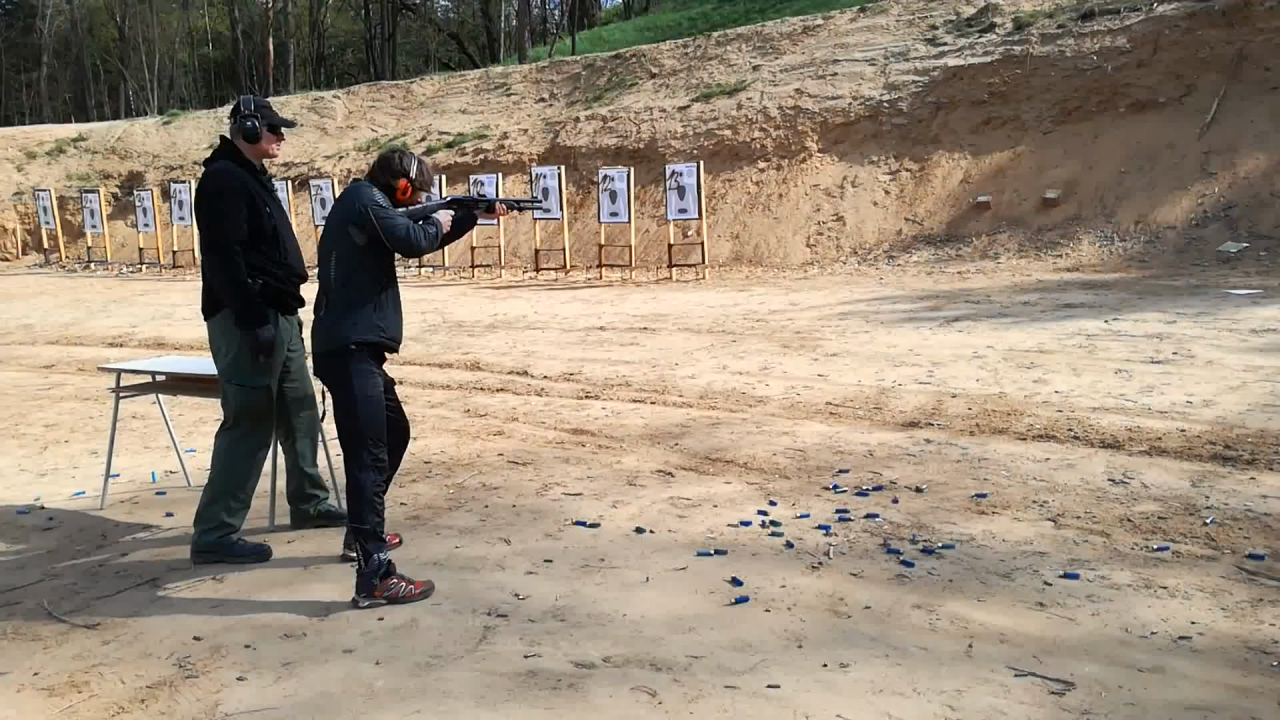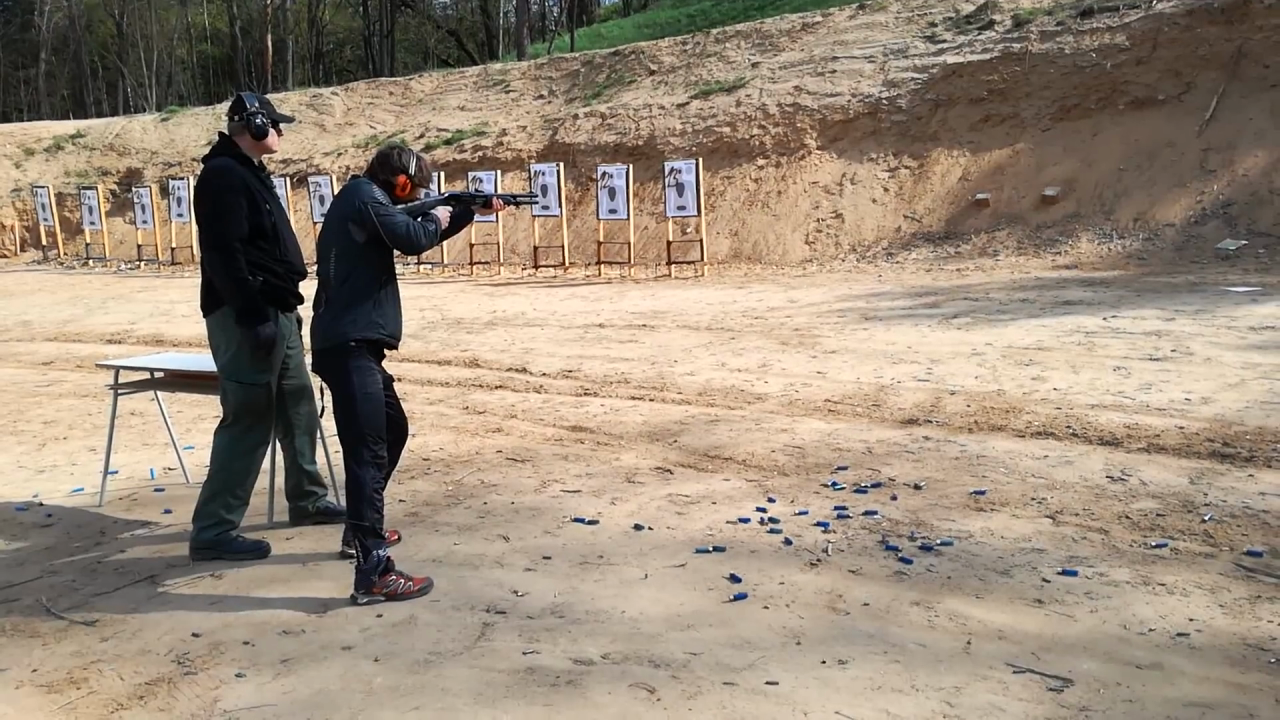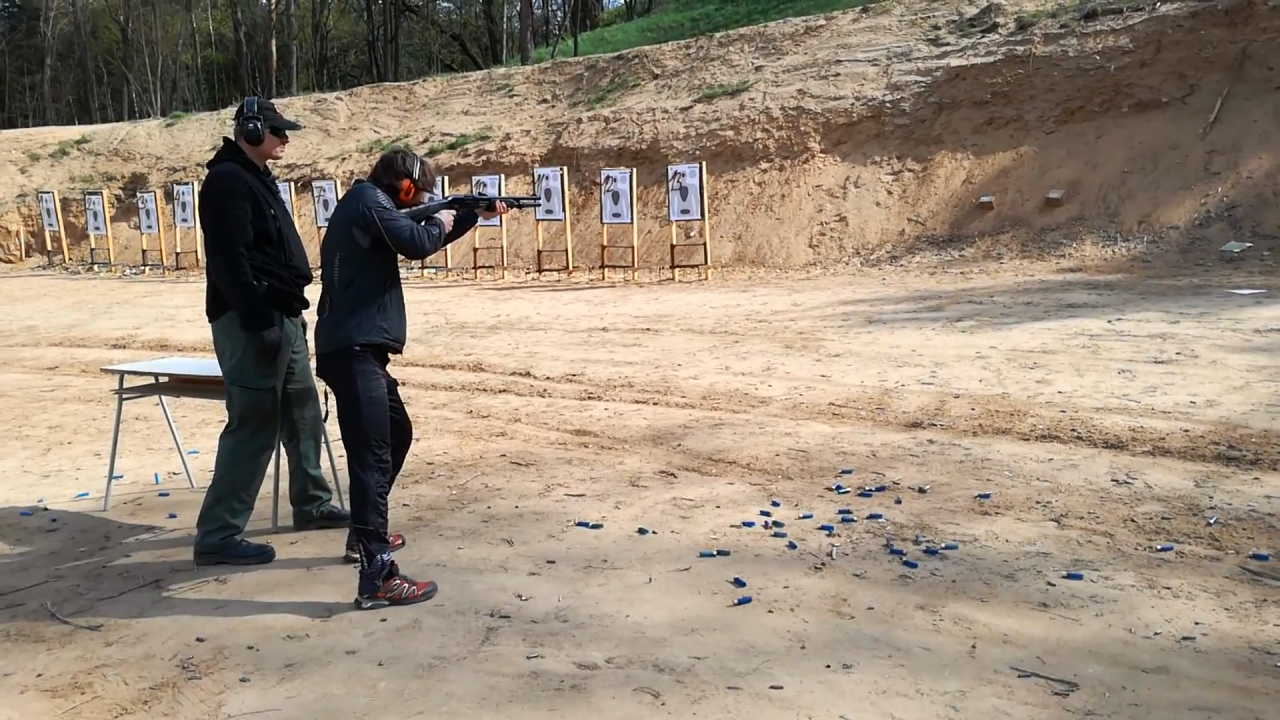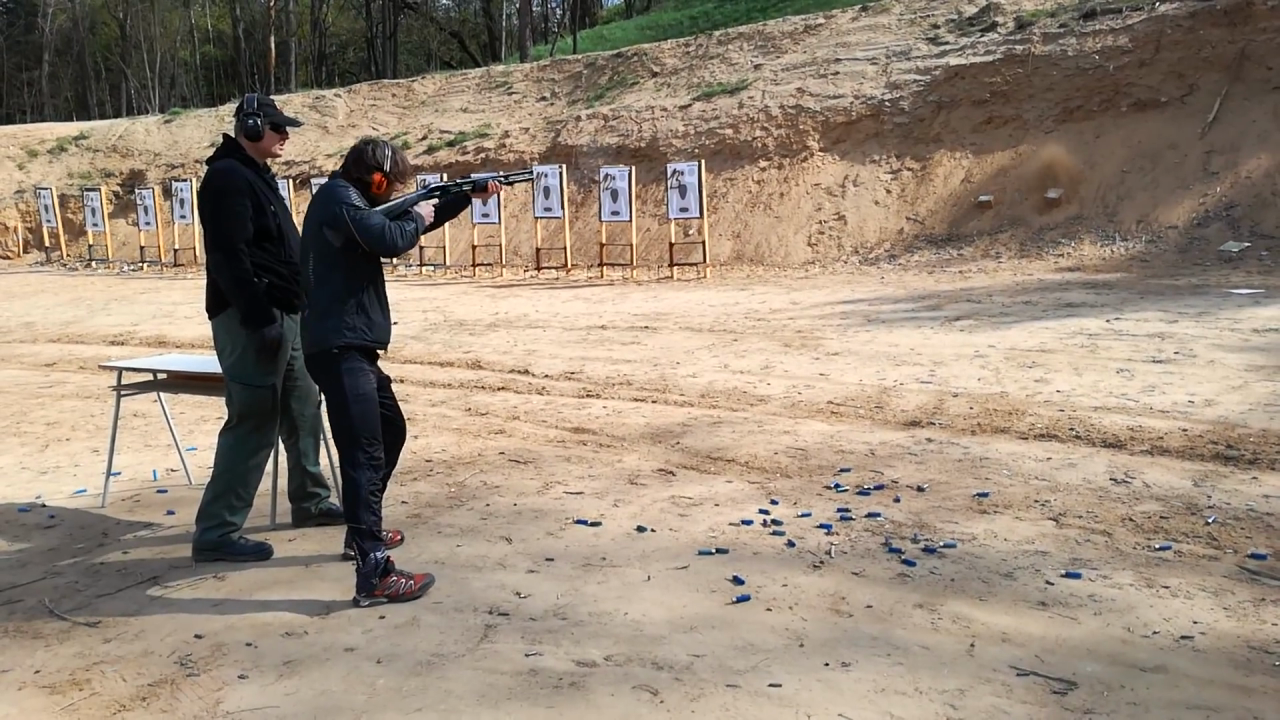
dt=0.5s
person 1, frame 1
left shoulder: (253, 176)
right shoulder: (223, 179)
right elbow: (223, 259)
left wrist: (286, 311)
right wrist: (253, 320)
left hip: (278, 315)
right hip: (247, 319)
left knee: (300, 412)
right knee: (249, 423)
left ankle: (309, 503)
right ankle: (215, 533)
person 1, frame 2
left shoulder: (251, 173)
right shoulder: (223, 175)
right elbow: (223, 256)
left wrist: (283, 308)
right wrist: (254, 317)
left hip: (277, 311)
right hip: (246, 317)
left knee: (298, 410)
right knee: (248, 421)
left ankle: (308, 500)
right ankle: (213, 530)
person 1, frame 3
left shoulder: (256, 177)
right shoulder: (227, 180)
right elbow: (229, 261)
left wrist: (290, 312)
right wrist: (259, 322)
left hip: (281, 316)
right hip: (251, 321)
left knee: (303, 415)
right knee: (253, 425)
left ankle: (312, 504)
right ankle: (217, 535)
person 1, frame 4
left shoulder: (257, 174)
right shoulder: (227, 177)
right elbow: (230, 258)
left wrist: (288, 310)
right wrist: (259, 319)
left hip: (281, 313)
right hip: (252, 319)
left knee: (302, 411)
right knee: (254, 422)
left ankle: (310, 502)
right ankle: (216, 531)
person 2, frame 1
left shoulder: (370, 204)
right shoulder: (363, 197)
left elbow: (413, 237)
right elbow: (413, 241)
left wrist: (474, 215)
right wrist: (437, 221)
left hip: (358, 345)
right hip: (348, 348)
left knee: (394, 435)
right knee: (368, 455)
left ankle: (363, 532)
right ankle: (374, 576)
person 2, frame 2
left shoulder: (367, 201)
right shoulder: (363, 195)
left elbow: (410, 233)
right elbow: (412, 239)
left wrist: (471, 212)
right wrist: (436, 218)
left hip: (357, 341)
right hip: (348, 345)
left knee: (392, 432)
right knee: (368, 452)
left ankle: (362, 529)
right ankle: (373, 573)
person 2, frame 3
left shoulder: (370, 204)
right shoulder: (368, 199)
left elbow: (415, 236)
right elbow: (417, 243)
left wrist: (476, 214)
right wrist: (440, 223)
left hip: (360, 346)
right hip: (353, 349)
left knee: (396, 437)
right knee: (373, 457)
left ankle: (367, 533)
right ankle: (377, 577)
person 2, frame 4
left shoulder: (351, 200)
right shoulder: (339, 197)
left elbow: (404, 225)
right elbow: (390, 241)
left wrist: (467, 196)
right wrist: (416, 217)
left hip: (352, 344)
right hip: (339, 348)
left knee: (390, 432)
right knee: (364, 454)
left ankle: (363, 531)
right ankle: (374, 574)
